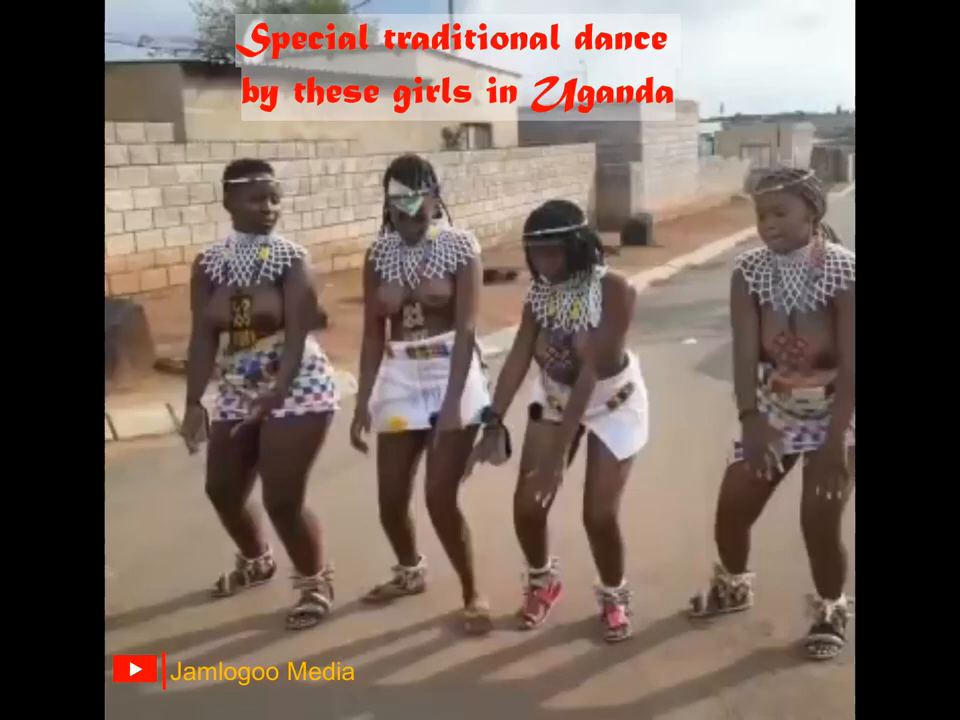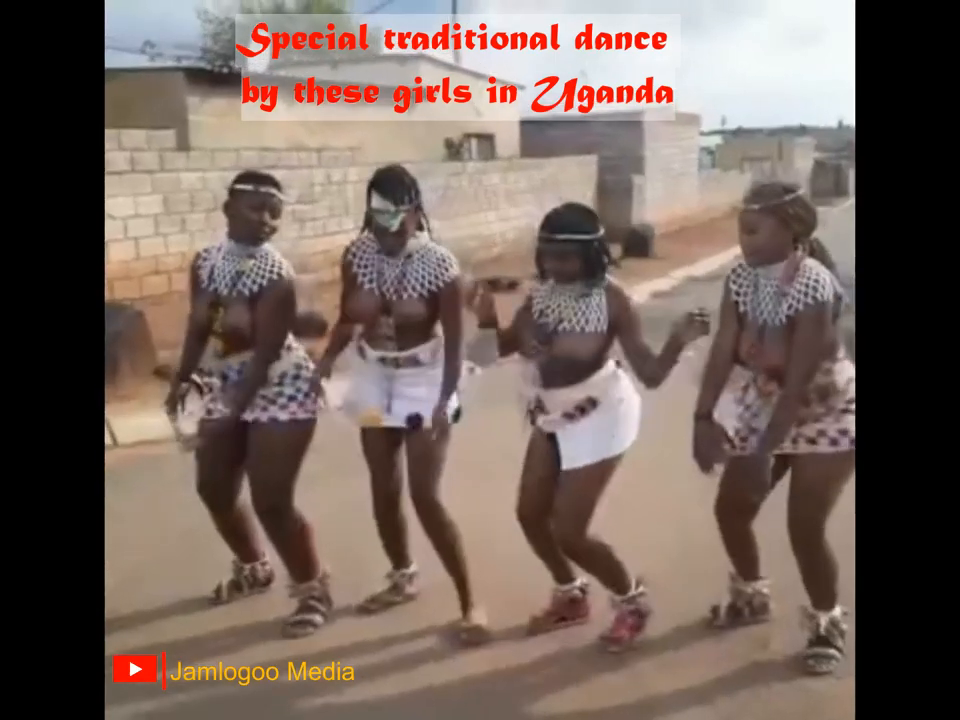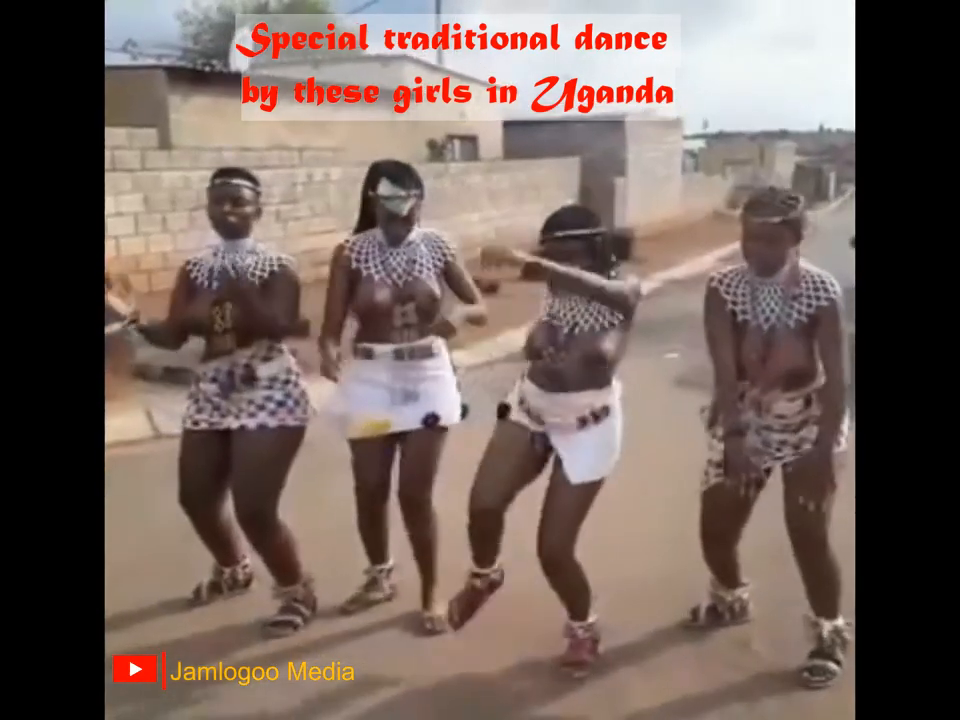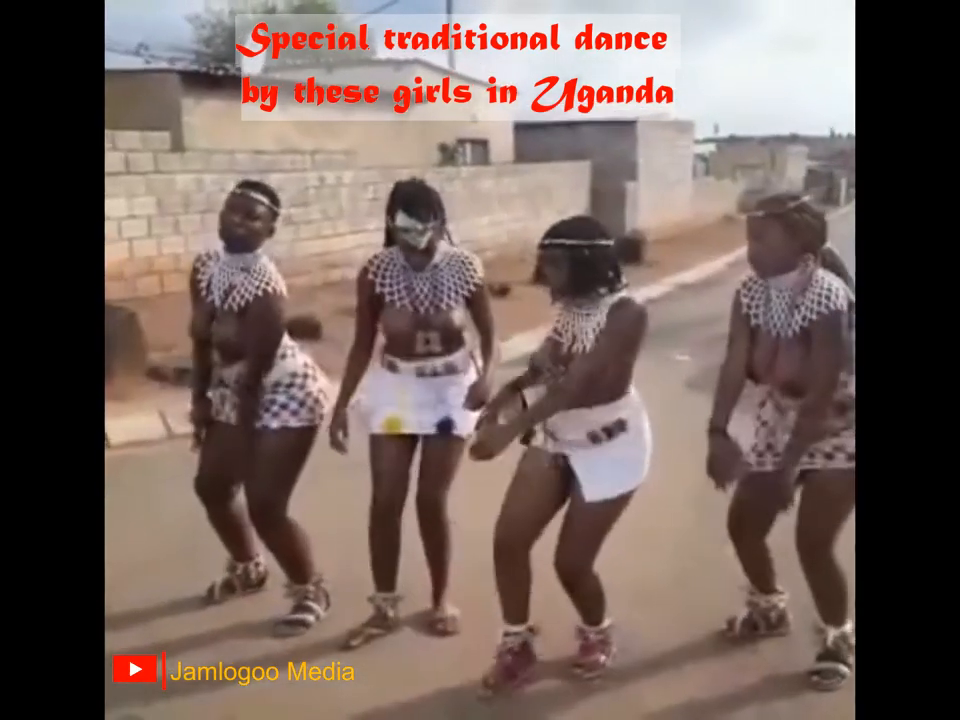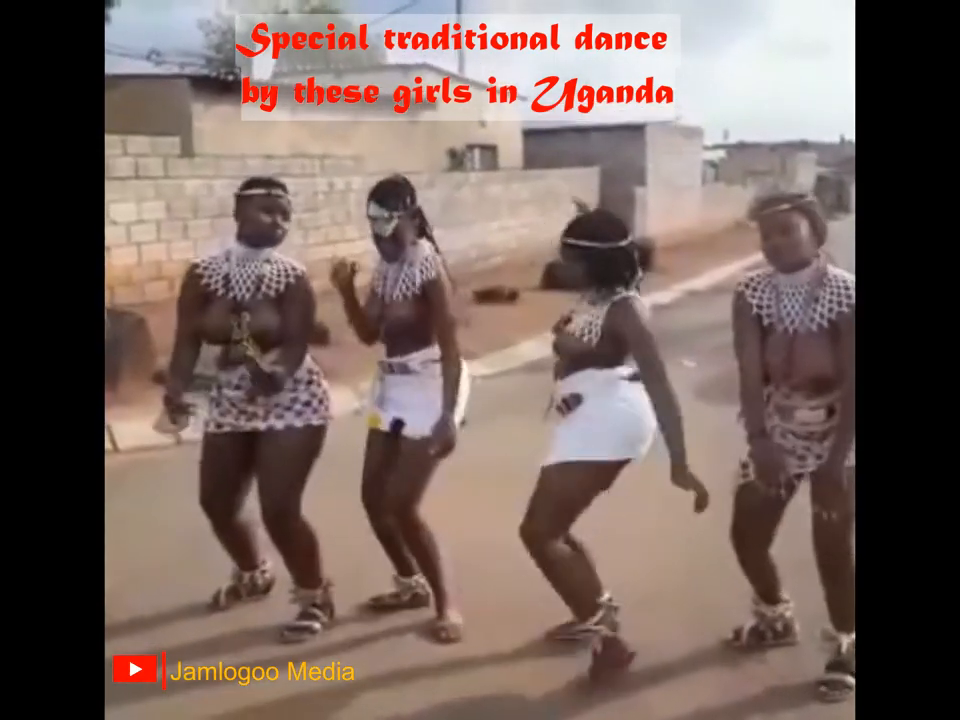
dt=0.7s
person 1, frame 1
left shoulder: (844, 269)
right shoulder: (749, 271)
left elbow: (850, 363)
right elbow: (745, 351)
left wrist: (835, 441)
right wrist: (751, 418)
left hip: (837, 410)
right hip: (773, 406)
left knee: (819, 522)
right knee: (731, 510)
left ankle: (831, 611)
right ankle: (733, 586)
person 1, frame 2
left shoulder: (814, 287)
right shoulder: (741, 279)
left elbow: (799, 380)
right elbow: (722, 351)
left wrist: (765, 452)
right wrist: (703, 419)
left hip: (826, 415)
right hip: (765, 406)
left knee: (804, 528)
right knee: (730, 508)
left ankle: (827, 624)
right ankle: (751, 596)
person 1, frame 3
left shoulder: (819, 290)
right shoulder: (723, 287)
left elbow: (833, 375)
right elbow: (723, 367)
left wrist: (824, 450)
right wrist: (734, 435)
left hip: (809, 425)
right hip: (744, 424)
left knee: (807, 531)
right knee: (715, 528)
left ankle: (830, 633)
right ankle: (731, 598)
person 1, frame 4
left shoulder: (829, 298)
right shoulder: (751, 293)
left elbow: (823, 393)
right elbow: (735, 365)
left wrist: (790, 465)
right wrist: (718, 435)
left hip: (837, 432)
right hip: (780, 424)
left knee: (812, 542)
right knee: (742, 522)
left ankle: (839, 639)
right ankle: (769, 609)
person 1, frame 5
left shoulder: (846, 293)
right shoulder: (752, 293)
left elbow: (853, 383)
right elbow: (750, 371)
left wrist: (837, 458)
right wrist: (759, 440)
left hip: (836, 433)
right hip: (776, 430)
left knee: (832, 547)
right knee: (746, 534)
left ankle: (848, 646)
right ankle: (776, 618)
person 2, frame 1
left shoulder: (460, 246)
right shoulder: (379, 253)
left elbow: (465, 328)
right elbow: (373, 334)
left wrist: (453, 401)
right wrist: (362, 403)
left hip: (451, 378)
right hip: (398, 380)
left knee: (440, 499)
right knee: (390, 499)
left ankle: (472, 593)
right ankle: (410, 571)
person 2, frame 2
left shoulder: (439, 264)
right shoulder: (357, 254)
left elbow: (454, 341)
right elbow: (348, 319)
left wrist: (443, 405)
right wrist: (326, 360)
left hip: (423, 382)
right hip: (373, 379)
left knee: (425, 496)
right knee: (383, 491)
left ankle: (469, 602)
right ankle: (403, 577)
person 2, frame 3
left shoulder: (437, 247)
right shoulder: (351, 254)
left elbow: (479, 307)
right elbow: (332, 326)
left wrist: (459, 316)
right wrist: (328, 354)
left hip: (428, 379)
right hip: (370, 380)
left knee: (415, 496)
right knee: (370, 495)
left ankle: (429, 595)
right ankle: (380, 577)
person 2, frame 4
left shoulder: (465, 268)
right shoulder: (375, 272)
left elbow: (488, 333)
right elbow: (363, 344)
left wrist: (486, 376)
right wrist: (341, 406)
left hip: (451, 389)
right hip: (394, 386)
left knee: (431, 500)
right knee: (386, 500)
left ankle: (441, 599)
right ankle: (384, 607)
person 2, frame 5
left shoulder: (428, 268)
right shoulder: (386, 266)
left elbow: (450, 347)
right elbow: (369, 334)
left wrist: (450, 416)
right wrist: (346, 291)
left hip: (428, 390)
right hip: (392, 389)
left knee: (402, 505)
right knee: (373, 496)
left ankle: (444, 603)
right ankle: (411, 584)
person 3, frame 1
left shoulder: (291, 259)
right shoulder: (208, 264)
left elbow: (298, 333)
right elbow: (203, 336)
left wrist: (278, 393)
right wrist: (193, 403)
left hip: (296, 388)
right hip: (236, 391)
left knee: (282, 499)
right knee: (222, 490)
left ankle: (316, 582)
right ankle: (255, 560)
person 3, frame 2
left shoulder: (275, 275)
right shoulder: (205, 261)
left elbow: (266, 352)
right elbow: (198, 324)
left wrist: (231, 417)
right wrist: (182, 378)
left hip: (279, 393)
right hip: (225, 390)
left knee: (272, 502)
right knee: (213, 490)
left ankle: (313, 589)
right ankle: (252, 568)
person 3, frame 3
left shoulder: (276, 267)
right shoulder: (193, 269)
left elbow: (281, 328)
right elbow: (173, 334)
left wrist: (244, 297)
right wrist: (134, 322)
left hip: (268, 397)
right hip: (211, 396)
left knee: (254, 510)
right knee: (195, 498)
left ankle: (297, 591)
right ankle: (233, 569)
person 3, frame 4
left shoulder: (263, 289)
right shoulder: (204, 267)
left elbow: (257, 368)
right elbow: (203, 341)
left wrist: (243, 434)
right wrist: (201, 398)
left hip: (283, 398)
right hip: (235, 395)
left knee: (265, 507)
right knee: (209, 487)
left ankle: (310, 590)
right ankle: (247, 568)
person 3, frame 5
left shoulder: (292, 278)
right shoulder: (203, 275)
left elbow: (296, 345)
right elbow: (187, 341)
left wrist: (275, 376)
right wrist: (174, 393)
left hip: (290, 402)
right hip: (230, 402)
left knee: (279, 509)
right knee: (216, 503)
left ankle: (316, 597)
right ankle: (253, 574)
person 4, frame 1
left shoulder: (614, 289)
right shoulder: (539, 292)
left elbow: (593, 369)
right elbow: (518, 358)
left wrist: (560, 450)
right wrist: (494, 423)
left hip: (613, 405)
right hip: (555, 401)
left knee: (600, 516)
right knee: (527, 507)
left ankle: (614, 596)
right ankle: (542, 581)
person 4, frame 2
left shoulder: (611, 299)
right shoulder: (541, 290)
left elbow: (650, 373)
right elbow: (508, 344)
left wrist: (679, 340)
right wrist: (487, 321)
left hip: (599, 417)
right hip: (553, 415)
left knee: (567, 532)
right knee: (530, 513)
left ankle: (632, 601)
right ankle: (571, 596)
person 4, frame 3
left shoulder: (621, 294)
right shoulder: (554, 295)
left elbow: (602, 288)
left wrist: (531, 262)
left hip: (589, 426)
right hip: (533, 409)
left knee: (554, 549)
right knee: (484, 504)
left ankle: (584, 630)
right ankle: (484, 575)
person 4, frame 4
left shoulder: (625, 312)
right shoulder: (569, 306)
left elbow: (578, 381)
left wrist: (511, 430)
right wrist: (511, 390)
left hip: (609, 443)
right hip: (555, 435)
left knee: (571, 562)
right knee: (509, 536)
left ankle: (597, 635)
right ankle: (516, 645)
person 4, frame 5
left shoulder: (624, 310)
right shoulder: (597, 295)
left elbow: (658, 383)
left wrist: (678, 461)
left hip: (606, 419)
right hip: (592, 420)
left knee: (538, 532)
right knee: (551, 529)
left ankle: (607, 640)
right ankle: (596, 614)
